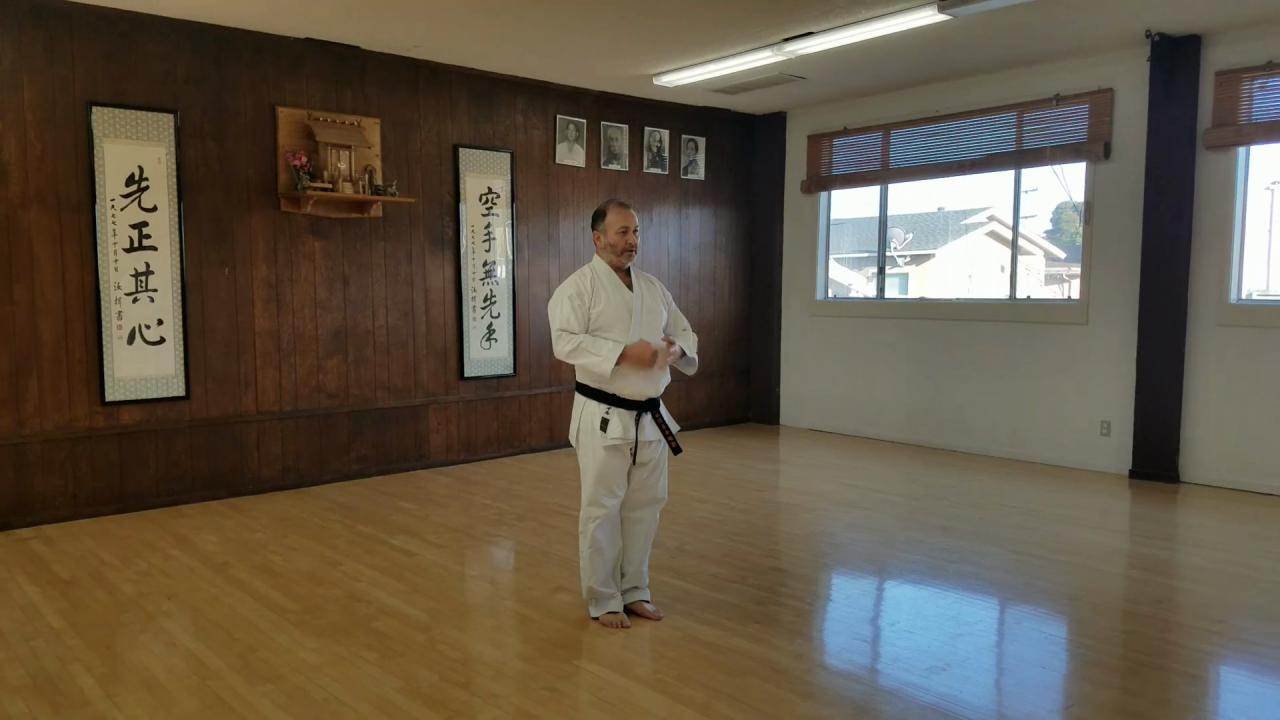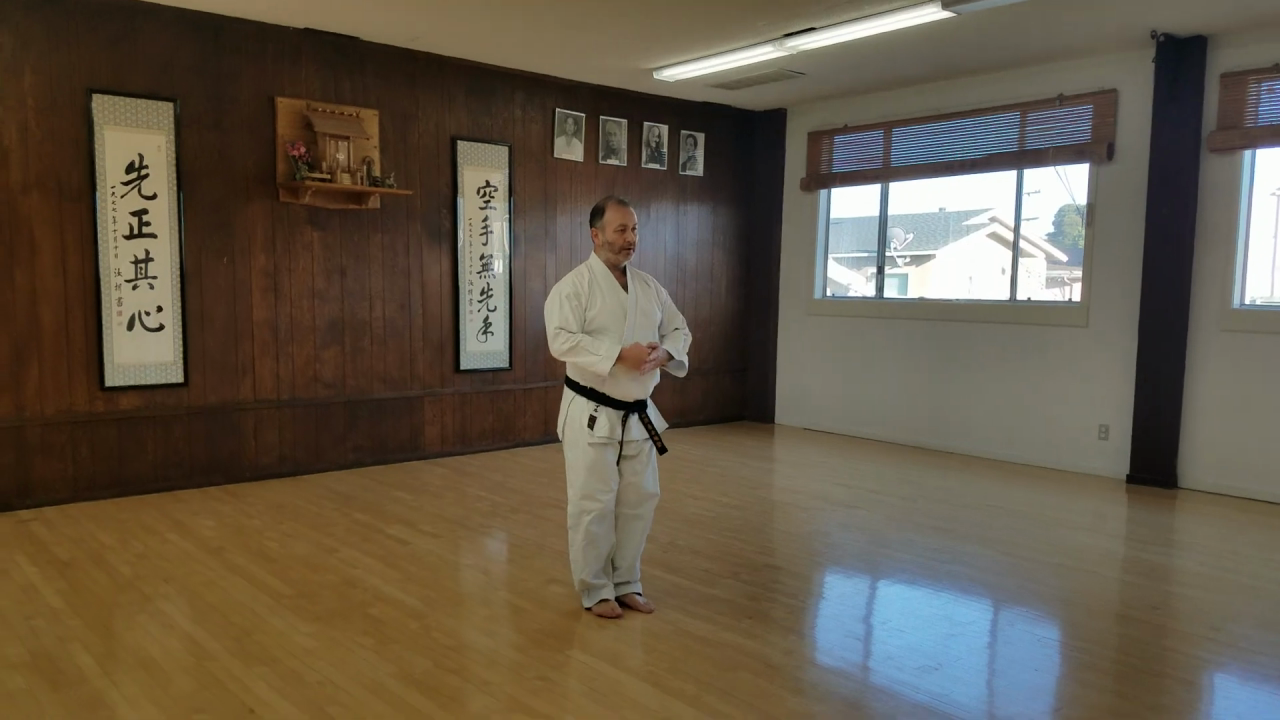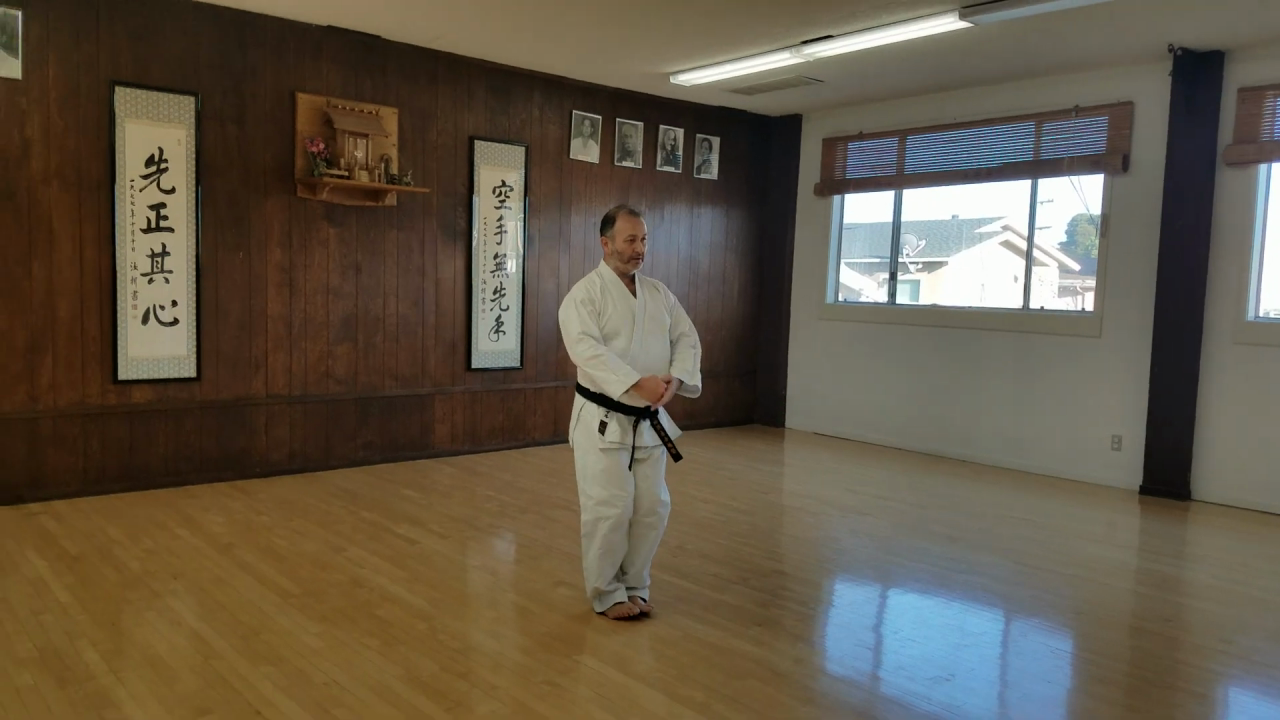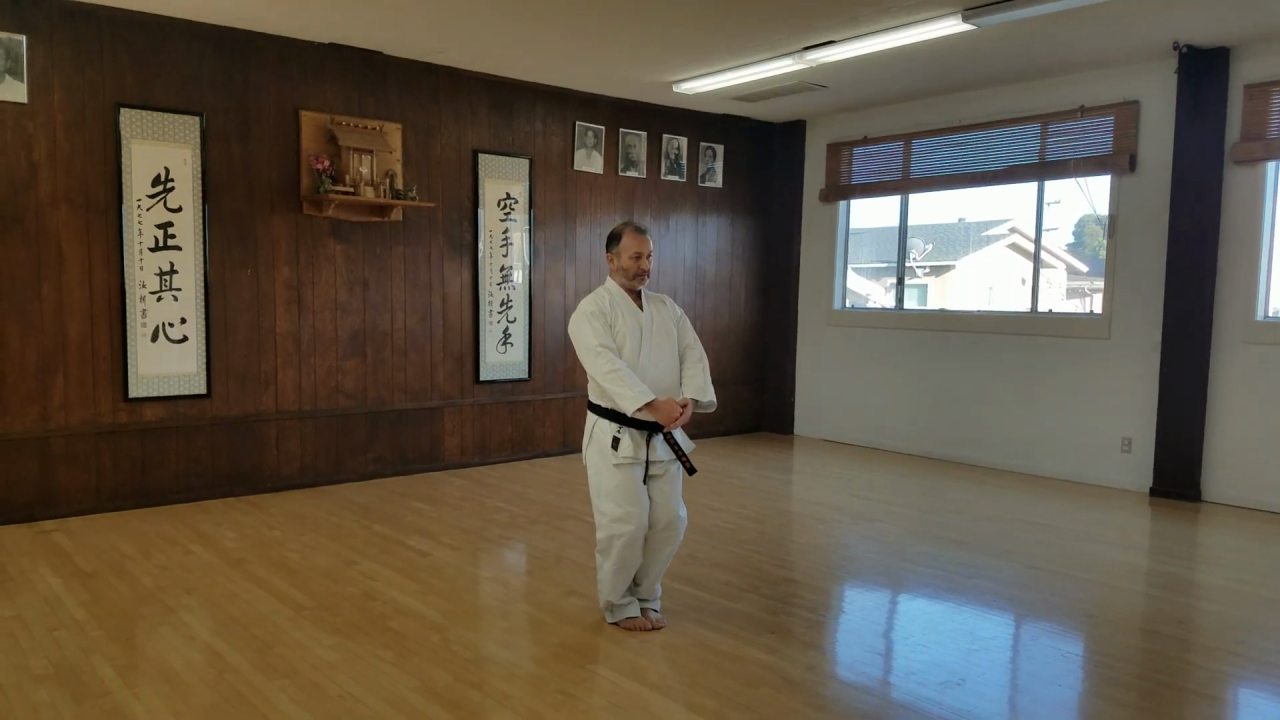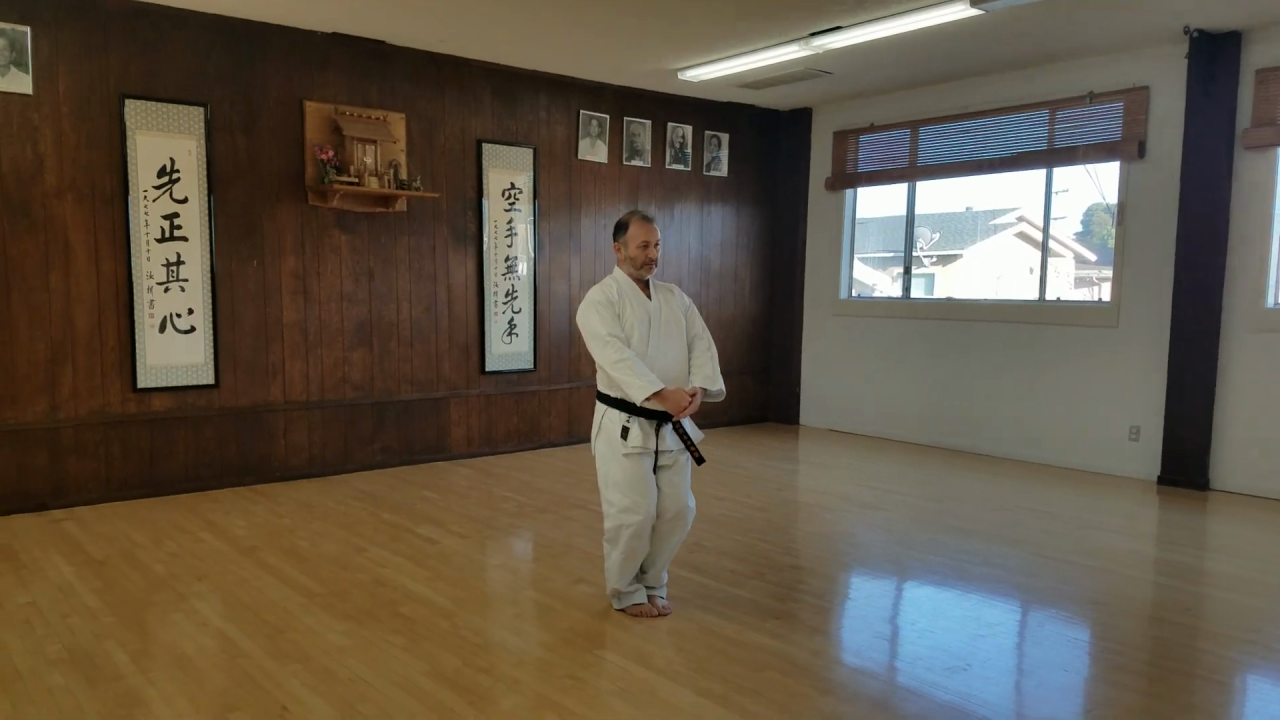
dt=0.3s
person 1, frame 1
left shoulder: (652, 286)
right shoulder: (579, 286)
left elbow: (683, 331)
right elbow: (565, 341)
left wrist: (677, 350)
right wrist: (623, 353)
left hip: (650, 416)
right hip: (604, 417)
left knee: (644, 506)
right knee: (602, 509)
left ankle: (633, 590)
right ankle: (603, 599)
person 1, frame 2
left shoulder: (649, 285)
right shoulder: (575, 285)
left elbow: (679, 330)
right elbow: (562, 340)
left wrist: (663, 352)
right wrist: (620, 354)
left hip: (638, 414)
right hip: (592, 414)
left knee: (639, 500)
right knee: (592, 504)
left ankle: (626, 583)
right ankle: (596, 590)
person 1, frame 3
left shoulder: (660, 293)
right shoulder: (585, 294)
left elbow: (687, 340)
right elbow: (587, 350)
left wrist: (675, 378)
right wrist: (639, 382)
left hip: (649, 421)
right hip: (602, 420)
left knee: (652, 507)
right knee: (609, 508)
left ankle: (634, 585)
right ankle: (606, 593)
person 1, frame 4
left shoulder: (667, 308)
right shoulder: (592, 309)
left elbow: (693, 357)
right elbow: (605, 365)
left wrist: (689, 399)
right wrist: (654, 403)
left hip: (663, 436)
right hip: (615, 436)
left knee: (668, 521)
right knee: (624, 524)
left ankle: (645, 597)
right ankle: (619, 605)
person 1, frame 5
left shoulder: (674, 297)
right shoulder: (600, 299)
left elbow: (702, 345)
right elbow: (614, 355)
left wrist: (698, 388)
right wrist: (663, 393)
left hip: (672, 426)
right hip: (624, 425)
left knee: (676, 511)
right knee: (632, 515)
left ankle: (652, 585)
right ankle: (625, 591)
